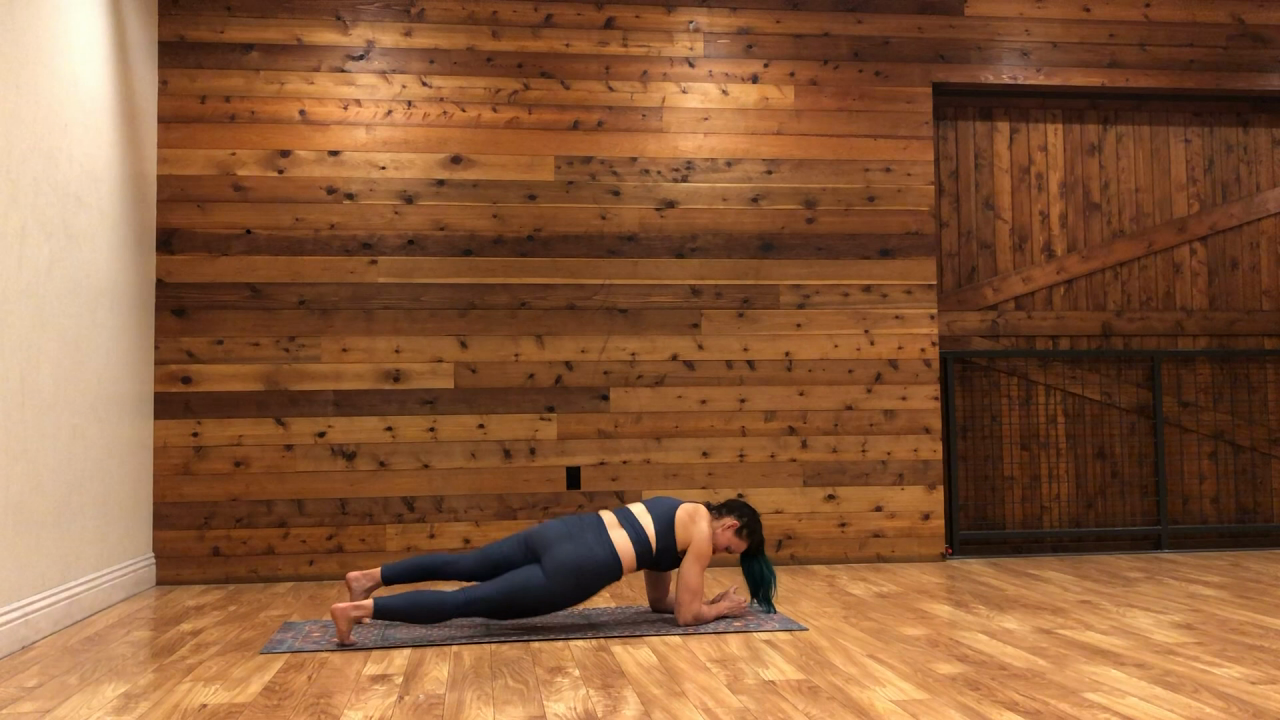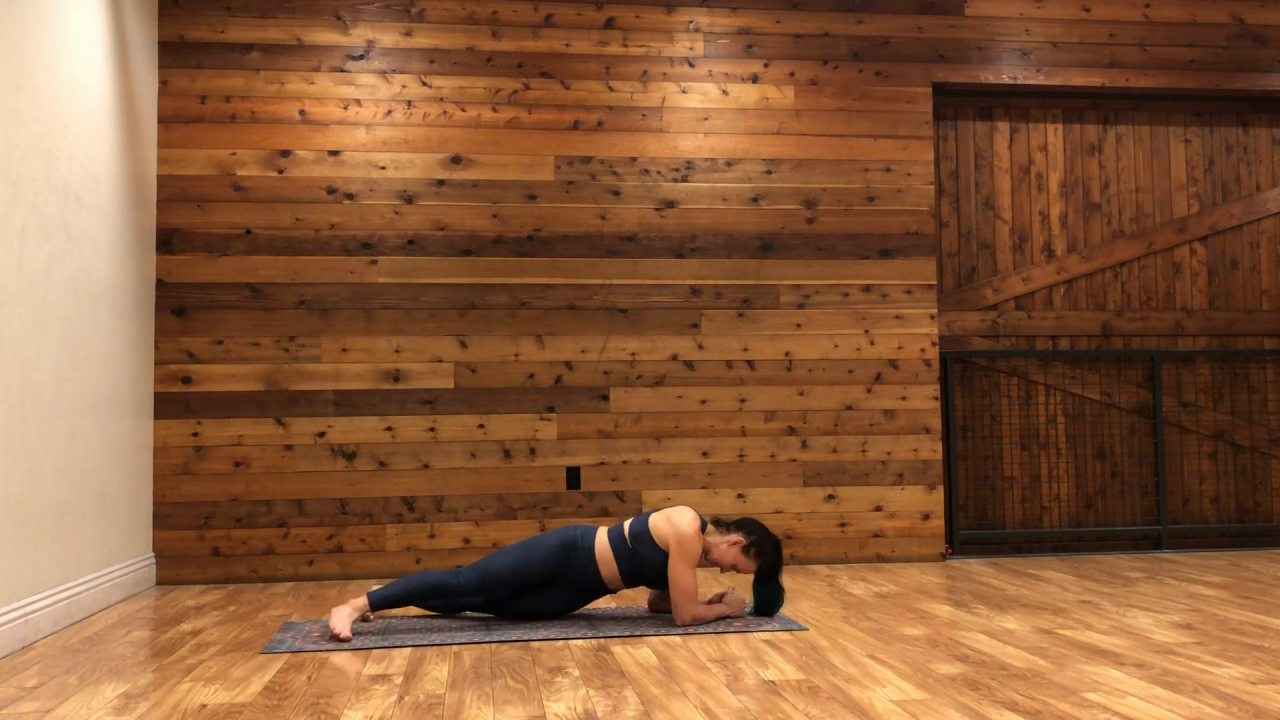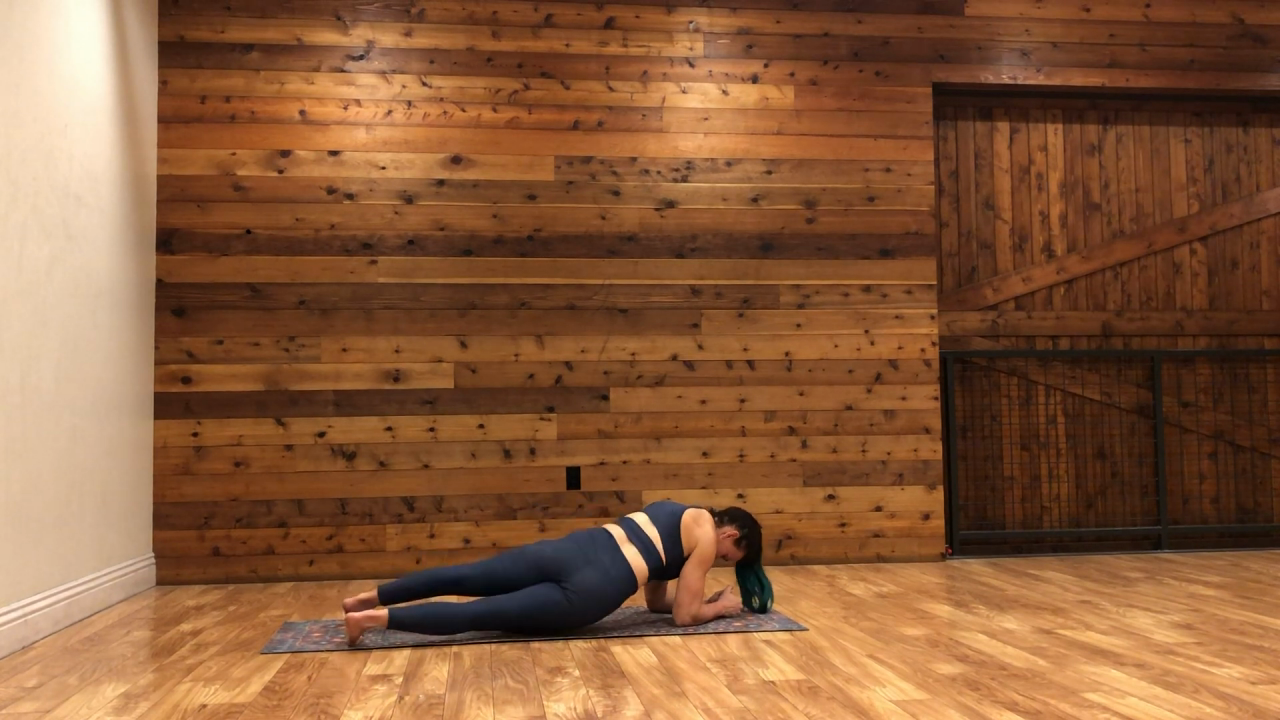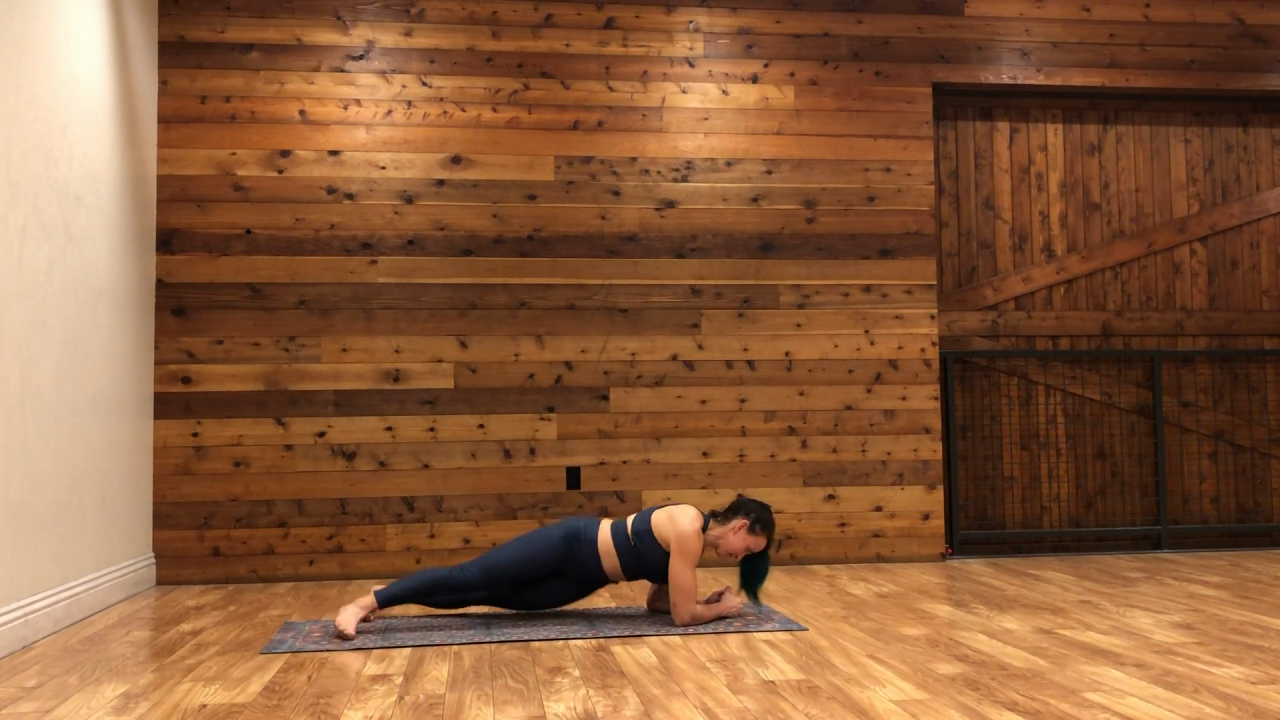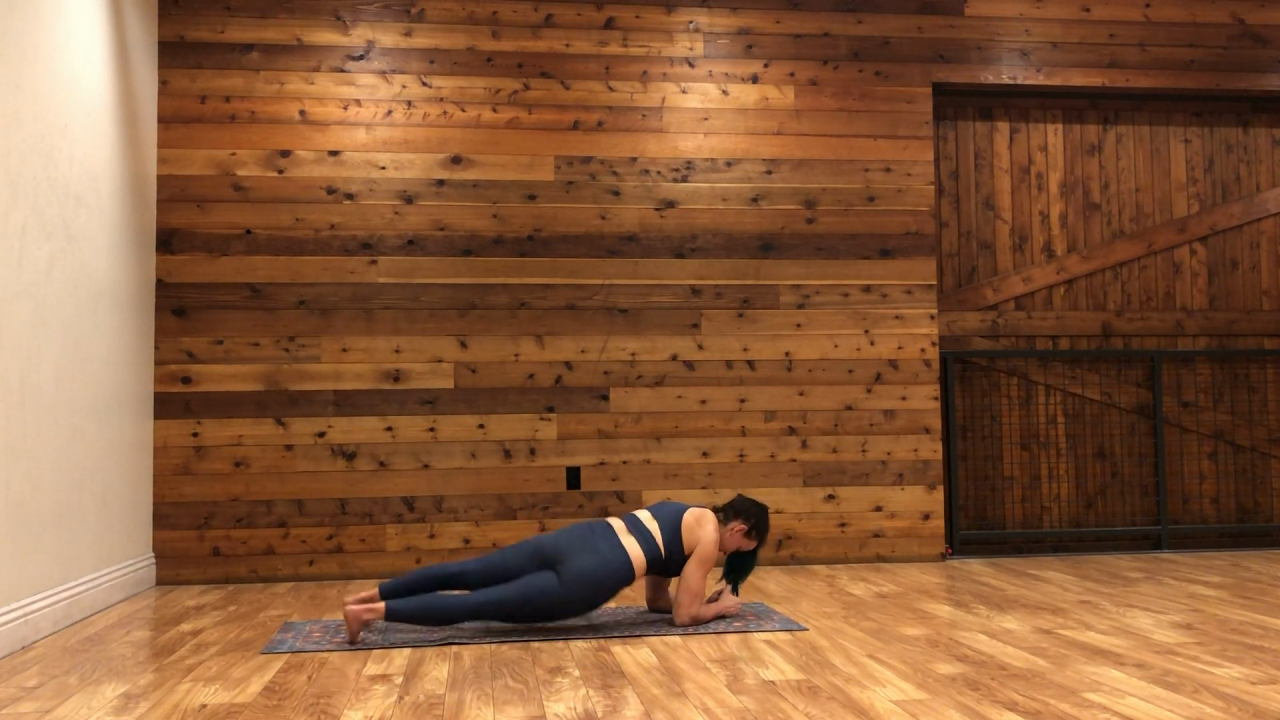
dt=1s
person 1, frame 1
left shoulder: (679, 512)
right shoulder: (702, 530)
left elbow: (659, 600)
right elbow: (686, 614)
left wrist: (705, 600)
right wrist: (722, 607)
left hip: (562, 531)
right hip: (577, 569)
left knee: (464, 566)
right knee: (464, 602)
left ankle: (369, 577)
right ankle: (361, 608)
person 1, frame 2
left shoulder: (696, 542)
right shoulder: (686, 532)
left elbow: (660, 601)
right elbow: (684, 615)
left wrist: (711, 601)
right wrist: (724, 609)
right hip: (565, 554)
left knee: (478, 602)
right knee: (463, 584)
left ankle: (379, 598)
right ankle: (356, 604)
person 1, frame 3
left shoulder: (675, 513)
right shoulder: (706, 536)
left elbow: (656, 600)
right elbow: (684, 615)
left wrist: (705, 600)
right wrist: (721, 606)
left hip: (570, 548)
right hip: (590, 588)
left knee: (465, 578)
right knee: (478, 614)
left ankle: (366, 598)
right ankle: (373, 619)
person 1, frame 4
left shoulder: (692, 534)
right shoulder: (687, 530)
left elbow: (658, 601)
right elbow: (683, 615)
left wrist: (704, 600)
right wrist: (721, 607)
left hip: (581, 577)
right hip: (568, 545)
left knee: (482, 597)
right knee: (468, 579)
left ankle: (380, 598)
right ankle: (371, 601)
person 1, frame 5
left shoulder: (686, 517)
right shoulder: (708, 535)
left elbow: (656, 598)
right elbow: (683, 615)
left wrist: (703, 599)
right wrist: (720, 607)
left hip: (573, 537)
right hip: (588, 574)
left knee: (464, 575)
right knee: (474, 605)
left ankle: (370, 593)
right ankle: (368, 609)
